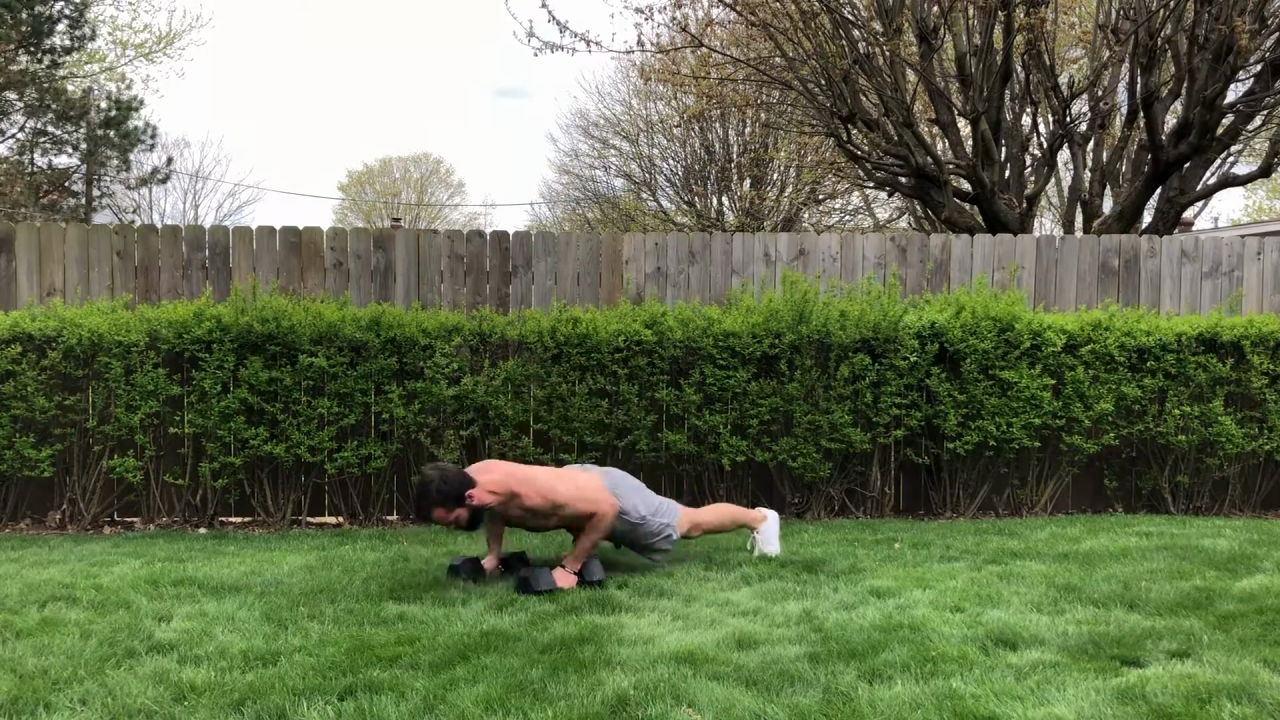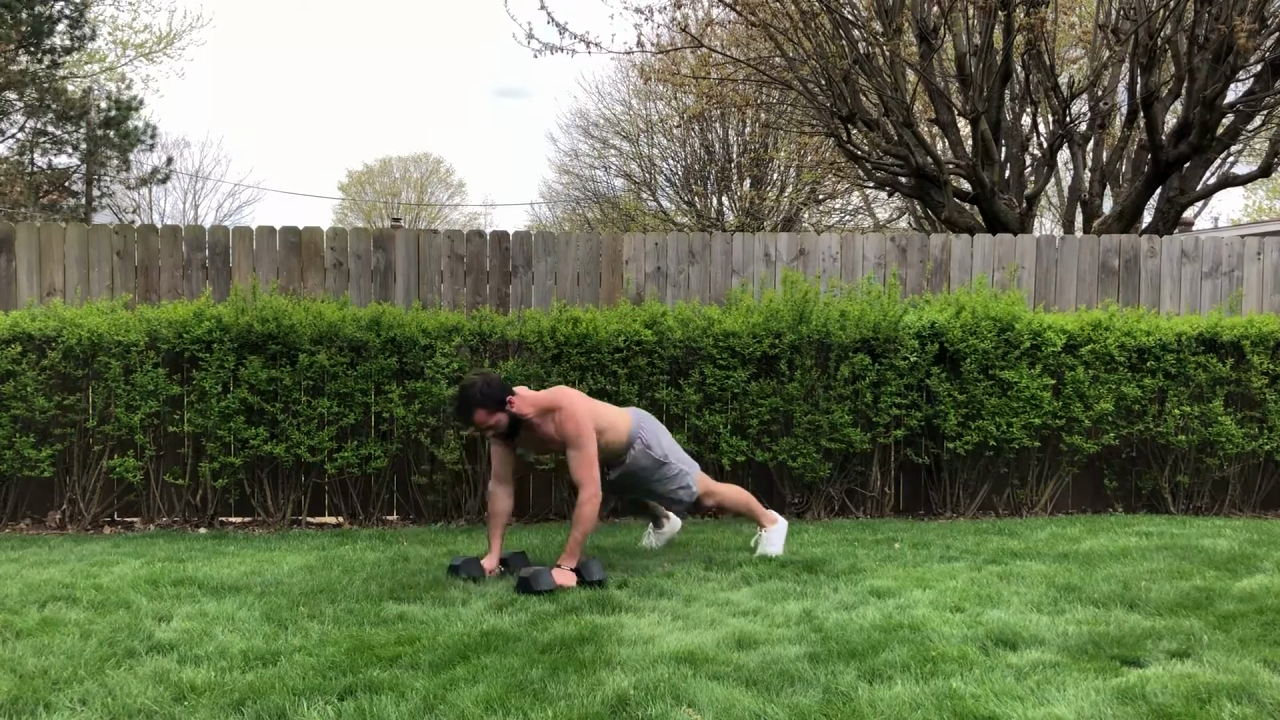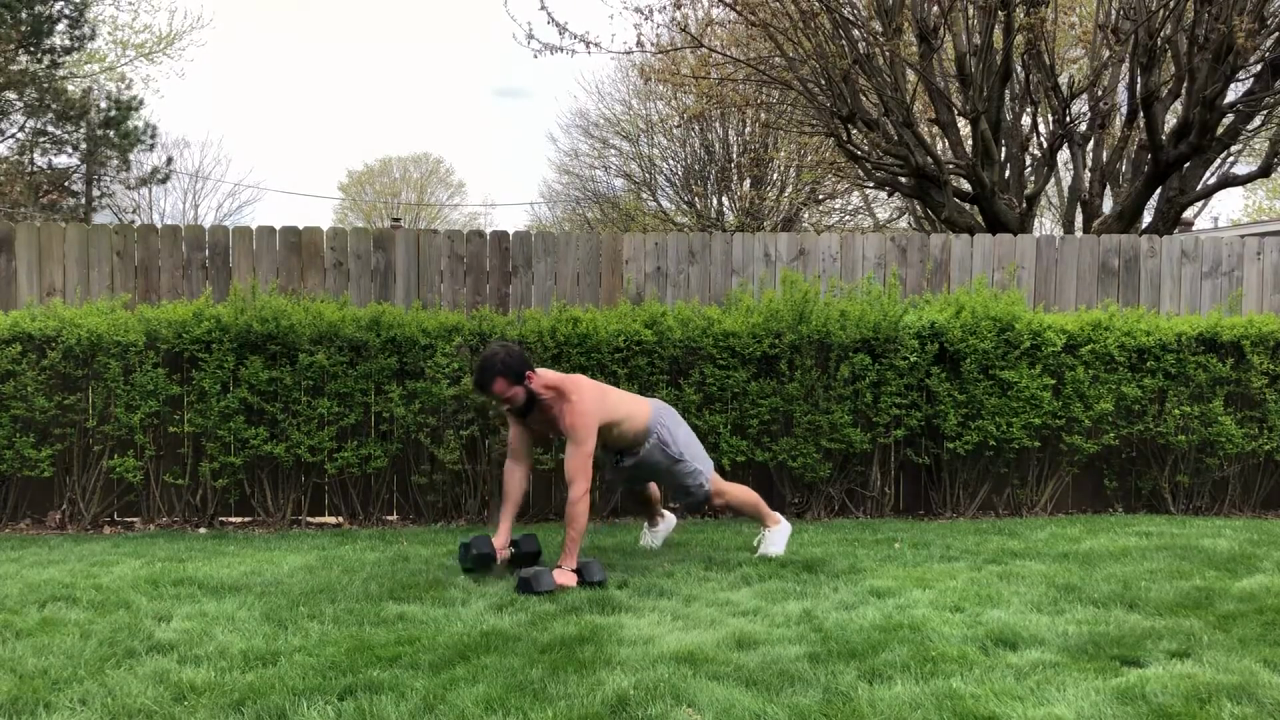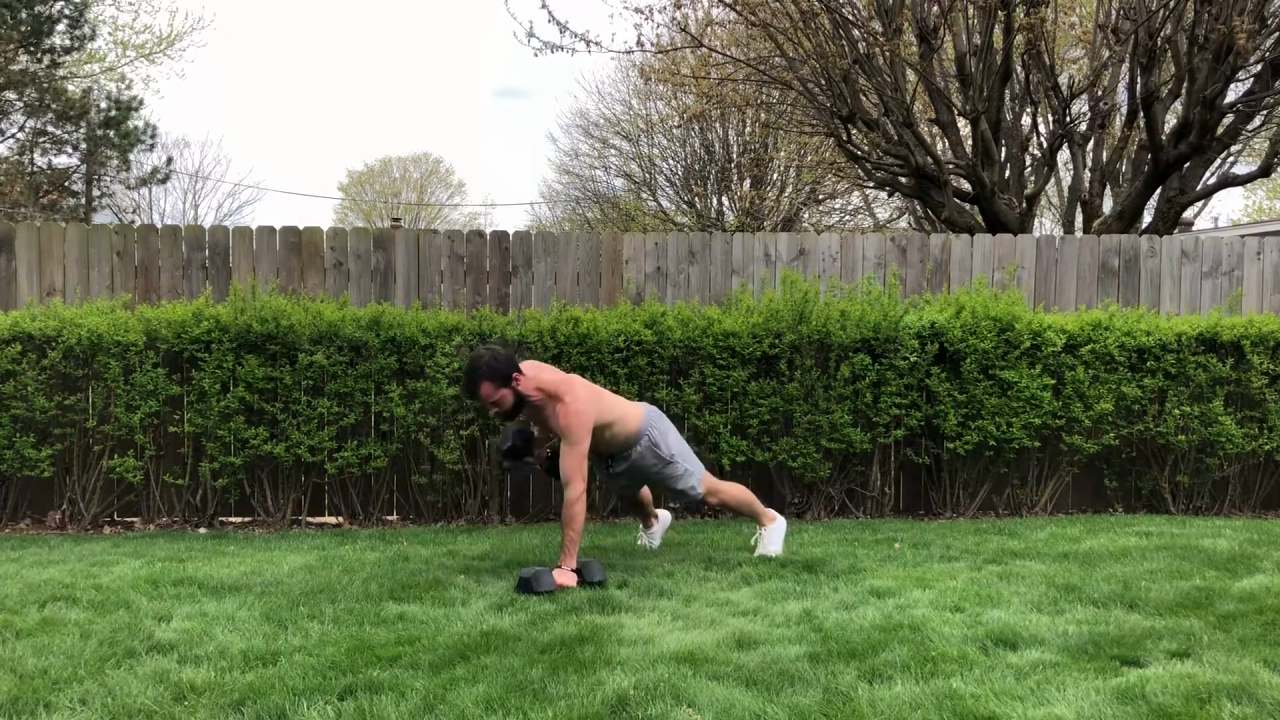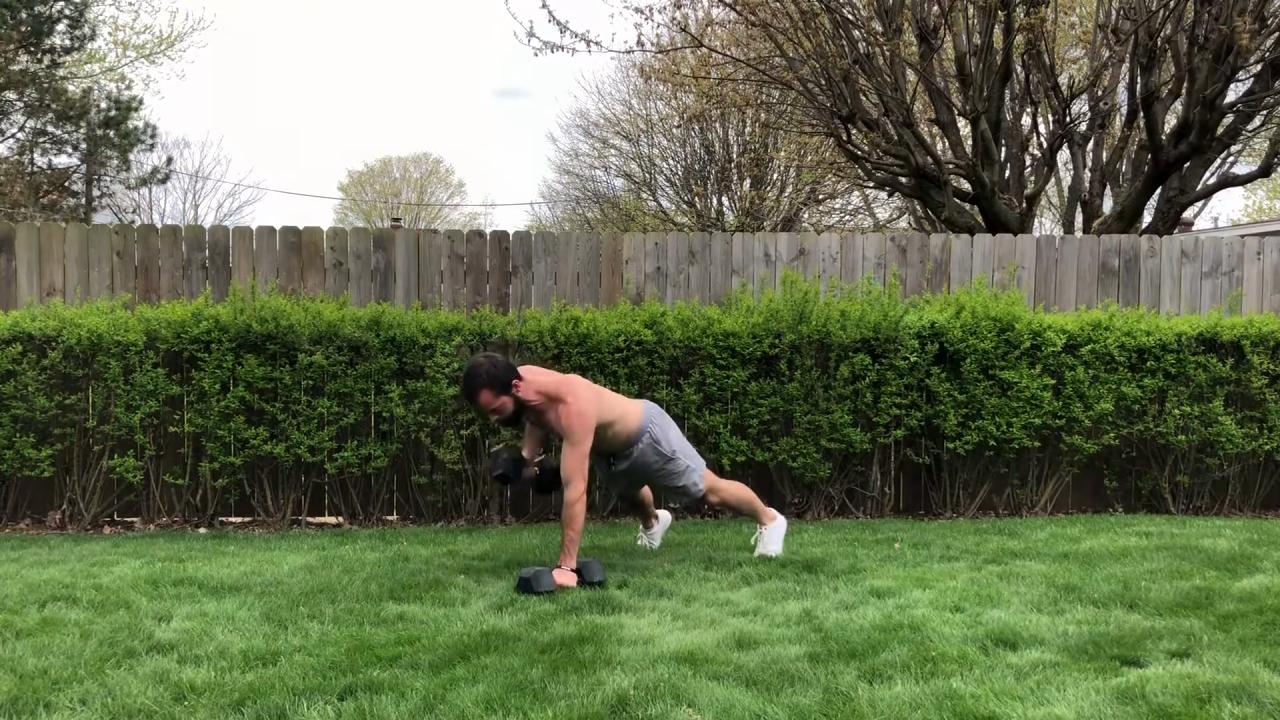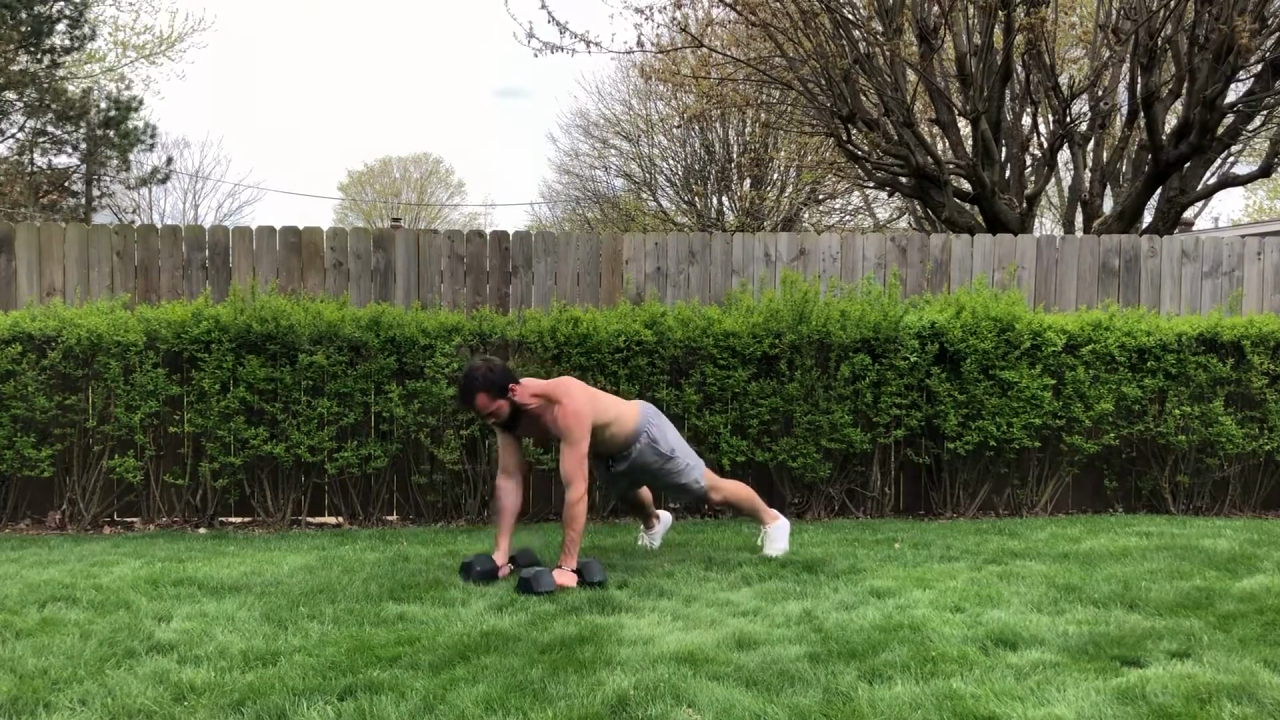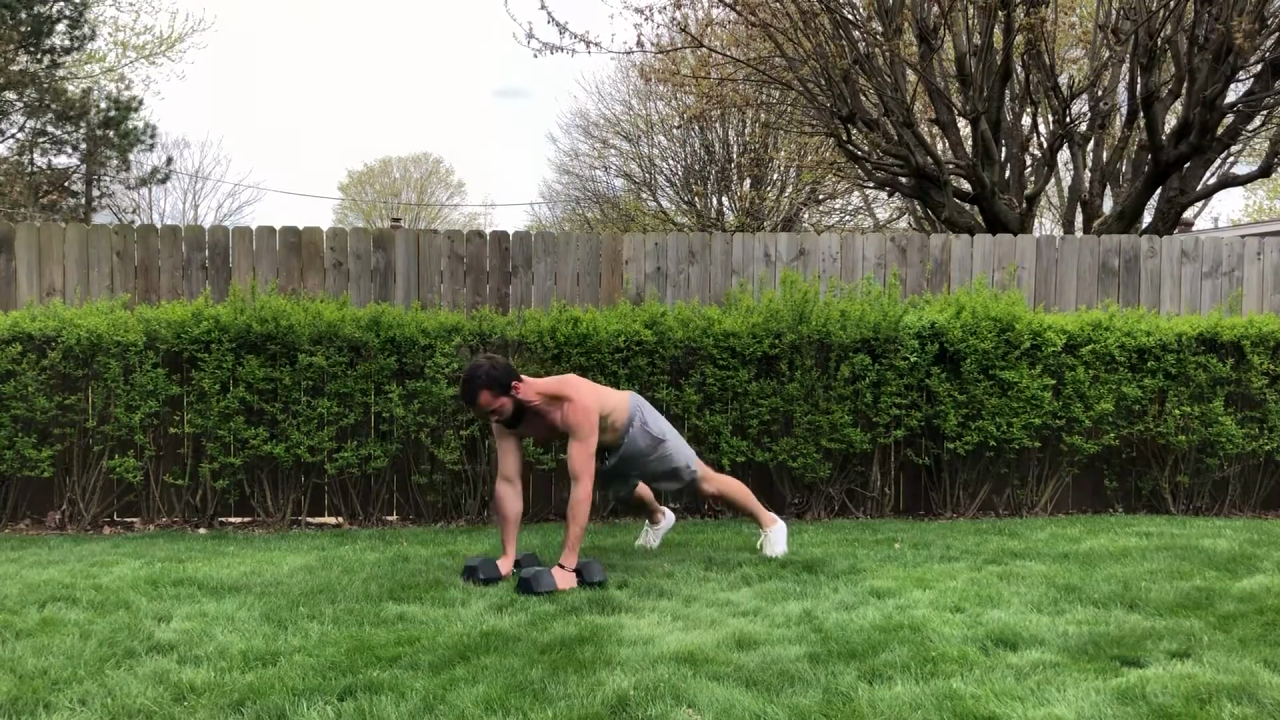
dt=0.3s
person 1, frame 1
left shoulder: (532, 492)
right shoulder: (475, 479)
left elbow: (608, 506)
left wrist: (569, 568)
right wrist: (493, 554)
left hip: (614, 497)
right hip: (583, 482)
left knee: (690, 524)
left ankle: (760, 520)
right ankle: (655, 529)
person 1, frame 2
left shoulder: (566, 412)
right shoulder: (505, 416)
left elbow: (591, 493)
right elbow: (500, 484)
left wrist: (567, 564)
right wrist: (494, 552)
left hip: (640, 439)
right hip: (608, 451)
left knee: (707, 494)
right knee: (639, 497)
left ankle: (769, 522)
right ankle: (664, 521)
person 1, frame 3
left shoulder: (577, 402)
right shoulder: (522, 395)
left elbow: (579, 489)
right elbow: (517, 462)
left wrist: (566, 565)
right wrist: (503, 530)
left hip: (656, 431)
right hip: (620, 444)
left knee: (715, 493)
right knee: (639, 488)
left ankle: (773, 523)
right ankle: (658, 521)
person 1, frame 4
left shoulder: (571, 403)
right shoulder: (521, 379)
left elbow: (575, 489)
left wrist: (567, 565)
right wrist: (539, 437)
left hip: (646, 435)
right hip: (607, 450)
left knee: (709, 492)
right knee: (630, 493)
left ankle: (769, 521)
right ankle: (653, 521)
person 1, frame 5
left shoulder: (572, 404)
right shoulder: (520, 381)
left elbow: (575, 489)
left wrist: (567, 565)
right wrist: (528, 453)
left hip: (647, 433)
right hip: (609, 448)
left knee: (709, 490)
right knee: (630, 493)
left ankle: (768, 519)
right ankle: (653, 521)
person 1, frame 6
left shoulder: (567, 405)
right shoulder: (510, 408)
left elbow: (576, 490)
right elbow: (507, 477)
left wrist: (567, 565)
right wrist: (502, 549)
left hip: (644, 434)
right hip: (605, 452)
left knee: (711, 490)
right knee: (629, 494)
left ankle: (771, 520)
right ankle: (654, 522)
person 1, frame 7
left shoulder: (574, 401)
right shoulder: (506, 414)
left elbow: (582, 487)
right elbow: (507, 483)
left wrist: (566, 563)
right wrist: (508, 556)
left hip: (635, 425)
right hip: (598, 446)
left knee: (704, 480)
right knee: (626, 489)
left ankle: (768, 522)
right ankle: (659, 518)
